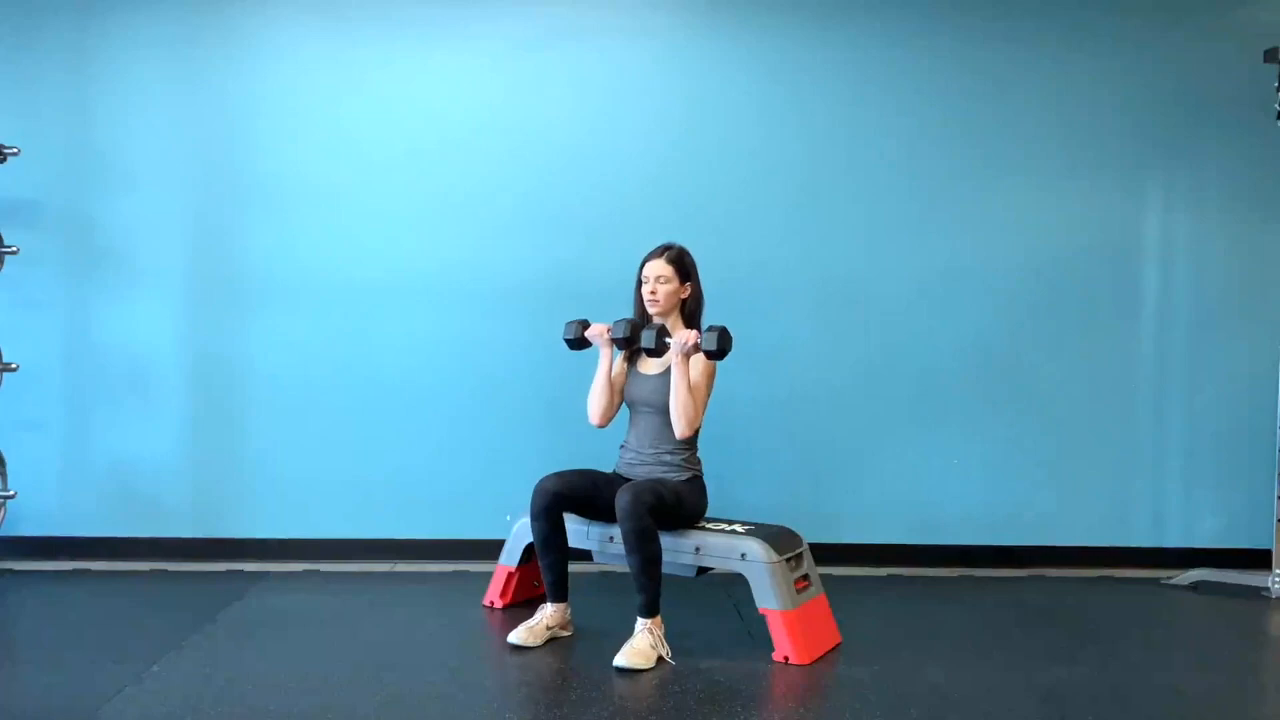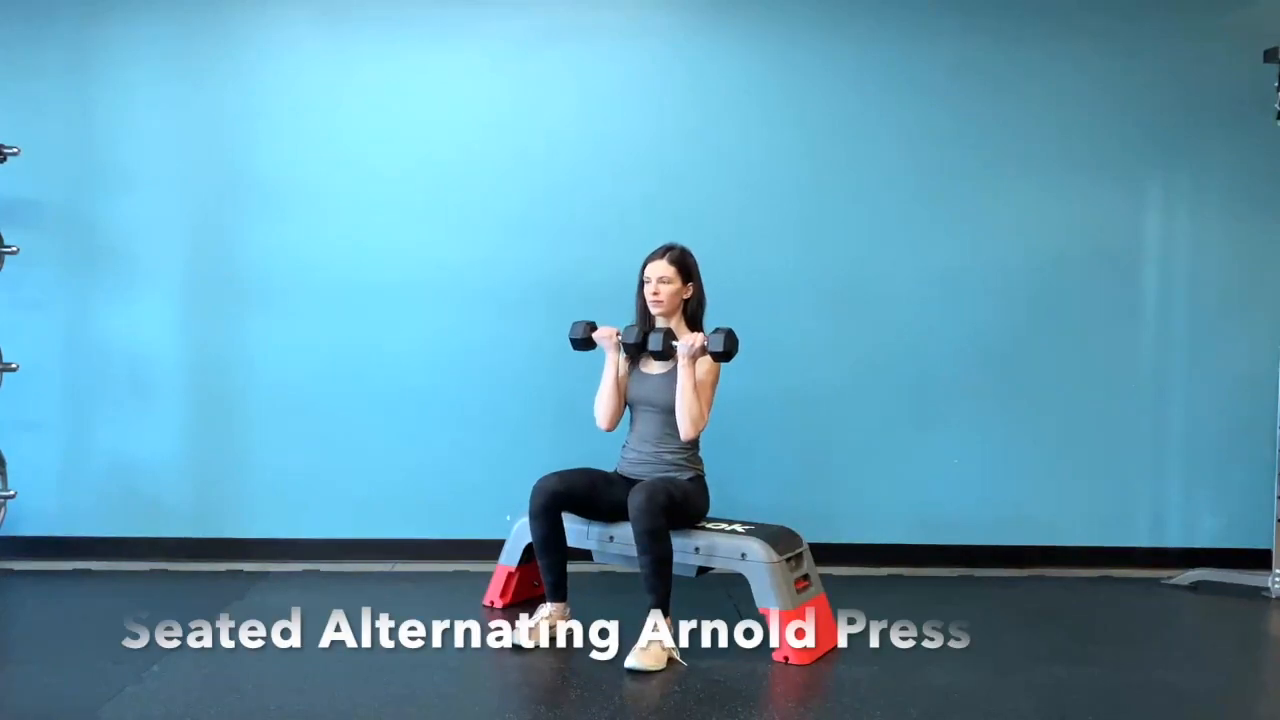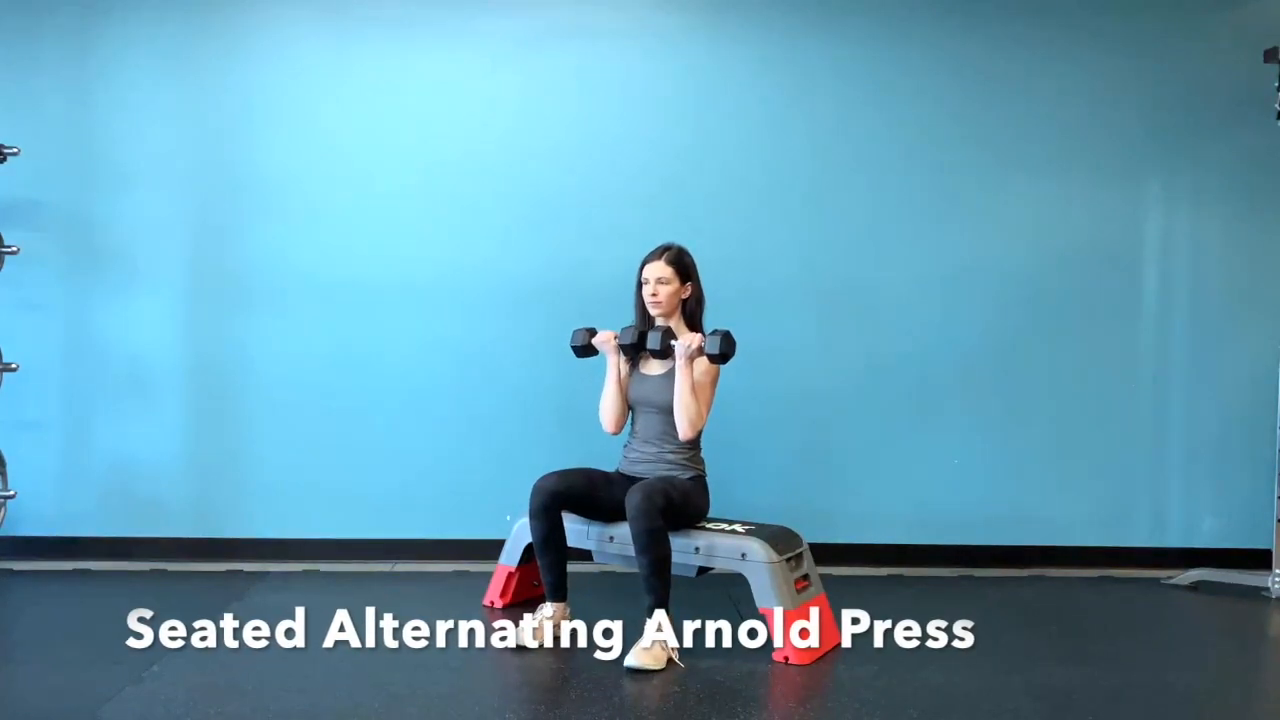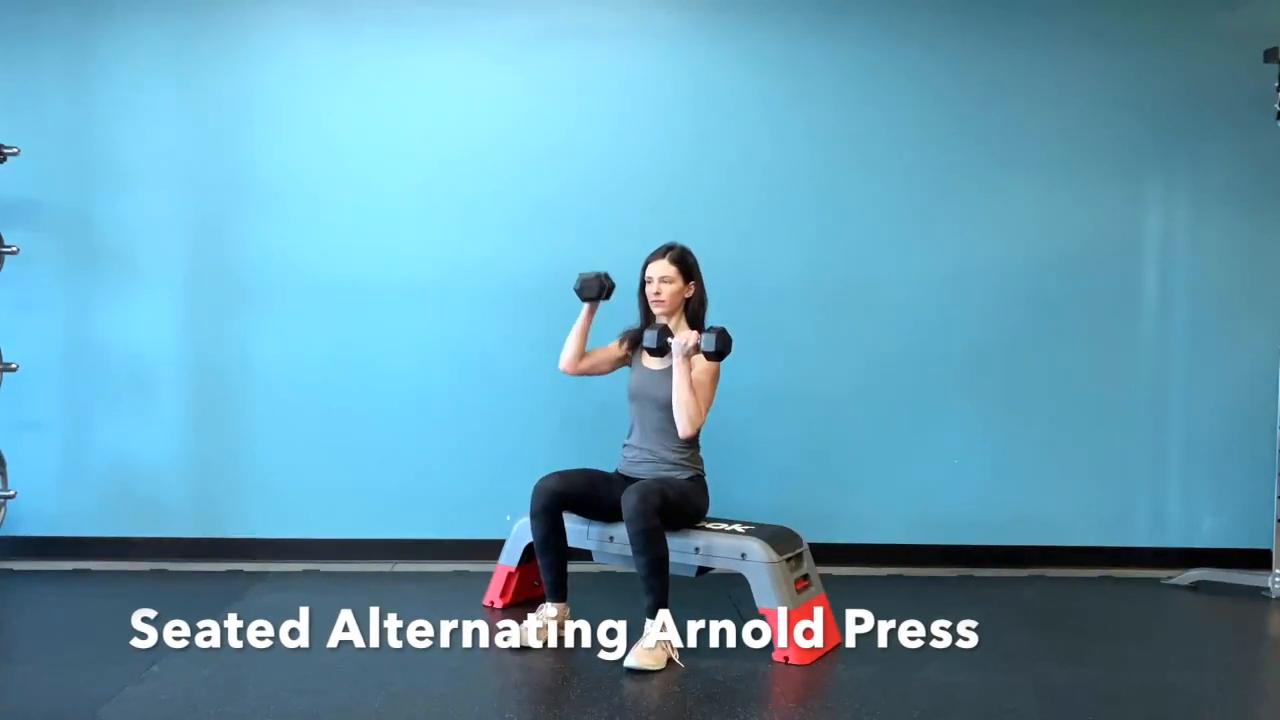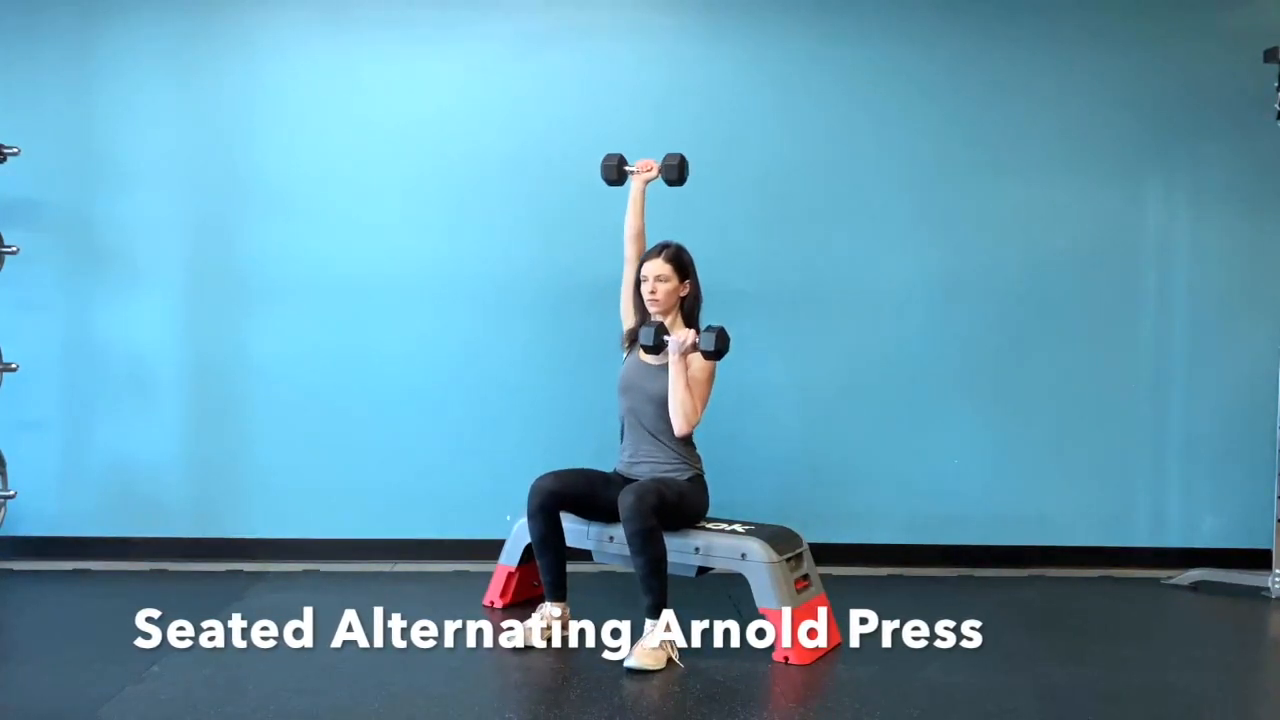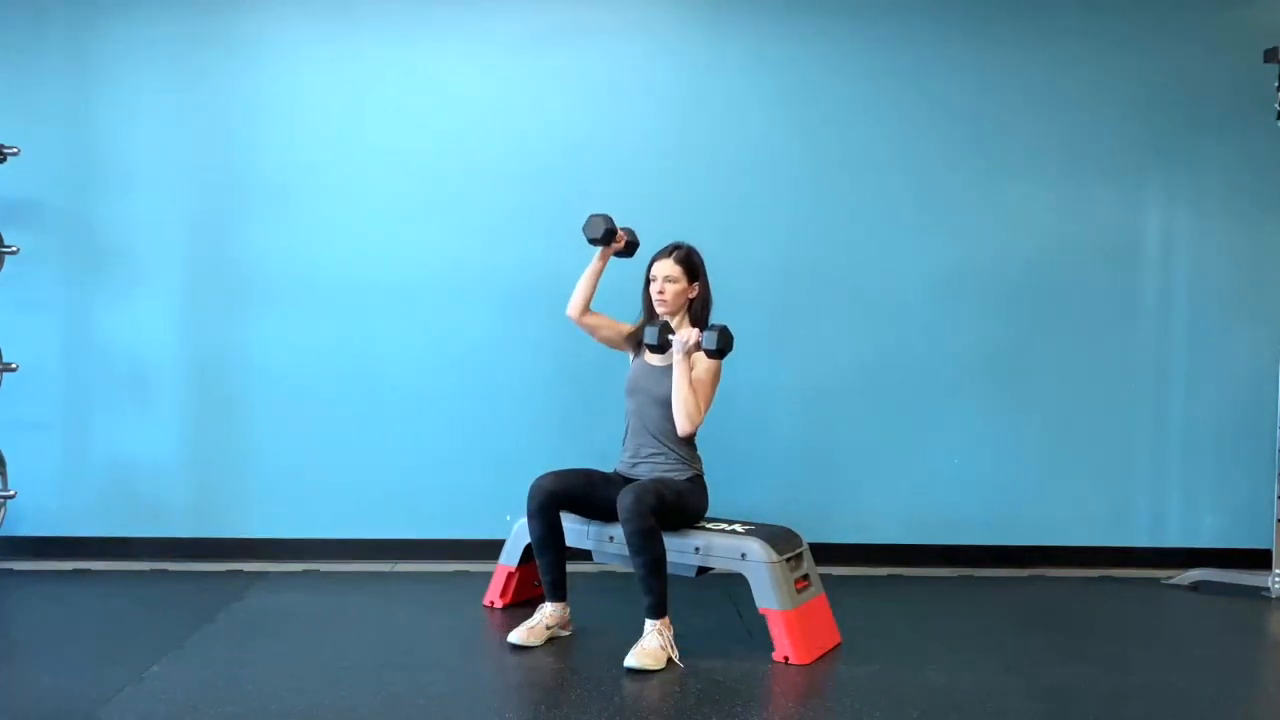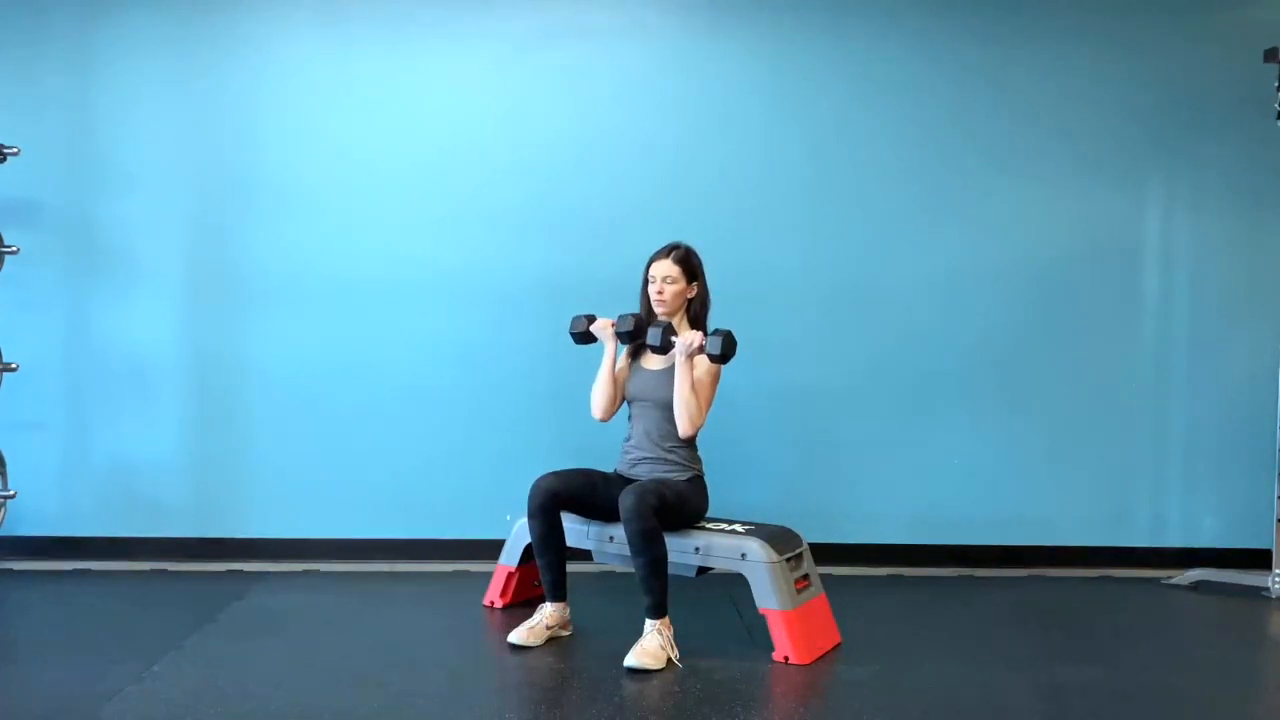
dt=0.7s
person 1, frame 1
left shoulder: (697, 352)
right shoulder: (633, 347)
left elbow: (684, 428)
right elbow: (598, 417)
left wrist: (681, 360)
right wrist: (605, 353)
left hip: (679, 486)
right hip: (625, 478)
left knee: (633, 500)
right knee: (549, 489)
left ankle: (648, 626)
right ankle: (556, 610)
person 1, frame 2
left shoulder: (702, 352)
left elbow: (690, 429)
right elbow: (605, 420)
left wrist: (686, 362)
right wrist: (611, 356)
left hip: (681, 485)
right hip: (626, 478)
left knee: (645, 499)
right knee: (547, 490)
right ankle: (555, 608)
person 1, frame 3
left shoulder: (701, 352)
left elbow: (689, 429)
right elbow: (612, 424)
left wrist: (685, 362)
right wrist: (612, 360)
left hip: (681, 485)
right hip: (627, 478)
left knee: (643, 501)
right knee: (547, 489)
right ankle: (555, 607)
person 1, frame 4
left shoulder: (701, 353)
right shoulder: (634, 343)
left elbow: (687, 427)
right elbow: (570, 365)
left wrist: (682, 359)
right wrist: (588, 309)
left hip: (681, 485)
right hip: (627, 476)
left knee: (639, 500)
right knee: (547, 489)
left ankle: (658, 630)
right ankle: (555, 606)
person 1, frame 5
left shoulder: (698, 351)
right shoulder: (635, 333)
left elbow: (683, 425)
right elbow: (631, 250)
left wrist: (677, 358)
right wrist: (638, 186)
left hip: (680, 487)
right hip: (626, 479)
left knee: (636, 502)
right knee: (544, 489)
left ankle: (657, 629)
right ankle: (555, 608)
person 1, frame 6
left shoulder: (704, 353)
right shoulder: (639, 340)
left elbow: (686, 426)
right elbow: (576, 315)
left wrist: (681, 357)
right wrist: (602, 256)
left hip: (680, 487)
right hip: (626, 478)
left knee: (635, 502)
right knee: (545, 489)
left ankle: (658, 628)
right ankle: (555, 611)
person 1, frame 7
left shoulder: (702, 351)
right shoulder: (637, 347)
left elbow: (688, 427)
right elbow: (601, 410)
left wrist: (683, 360)
right wrist: (609, 347)
left hip: (680, 485)
right hip: (626, 477)
left knee: (637, 502)
right knee: (545, 489)
left ankle: (658, 628)
right ankle: (555, 610)
